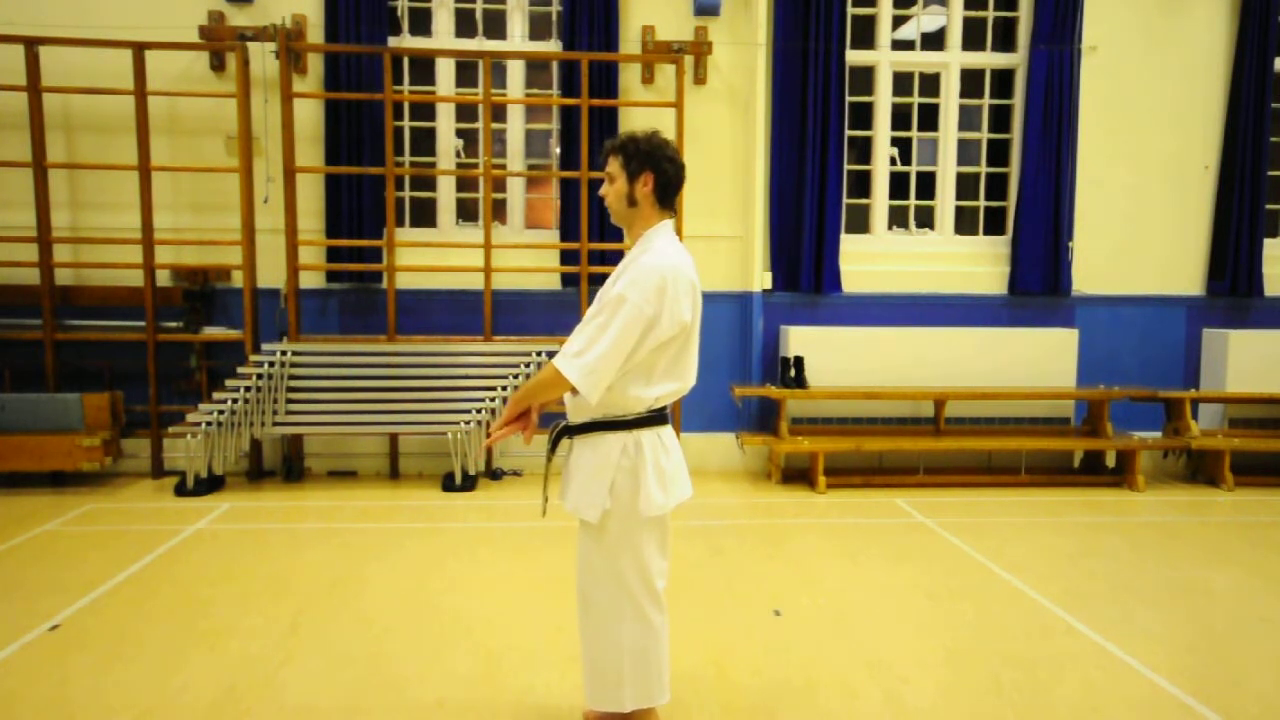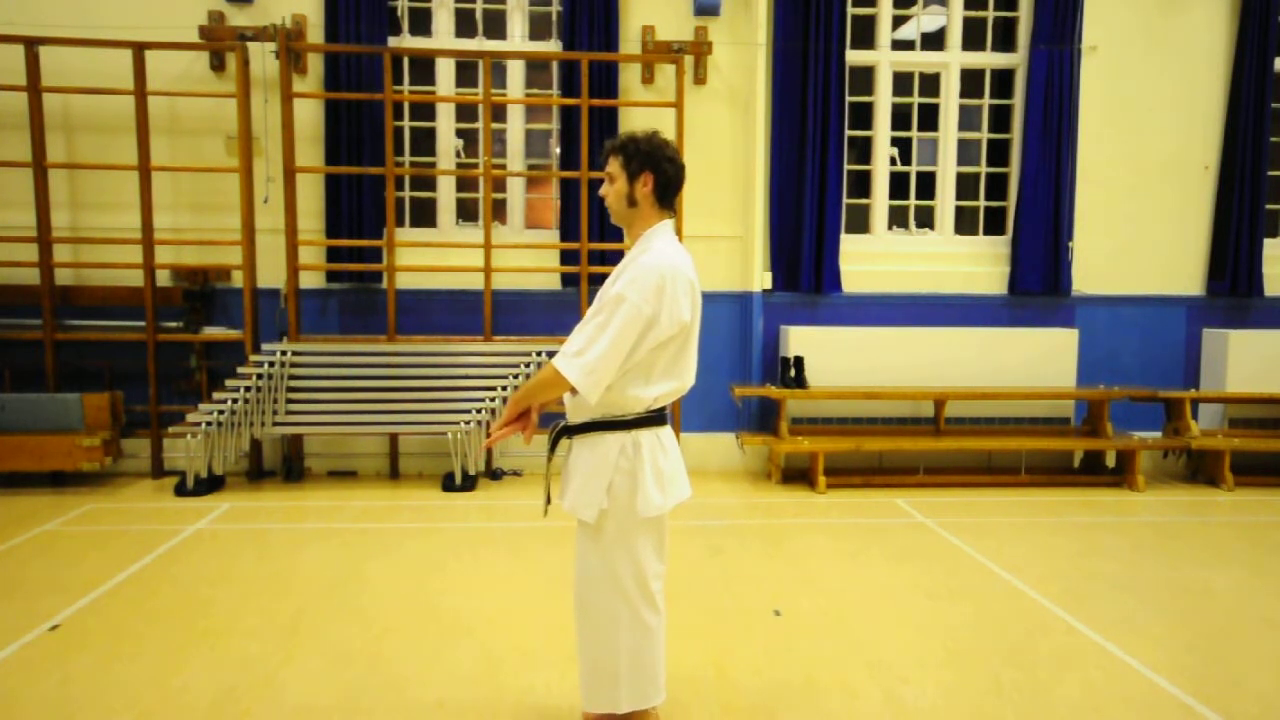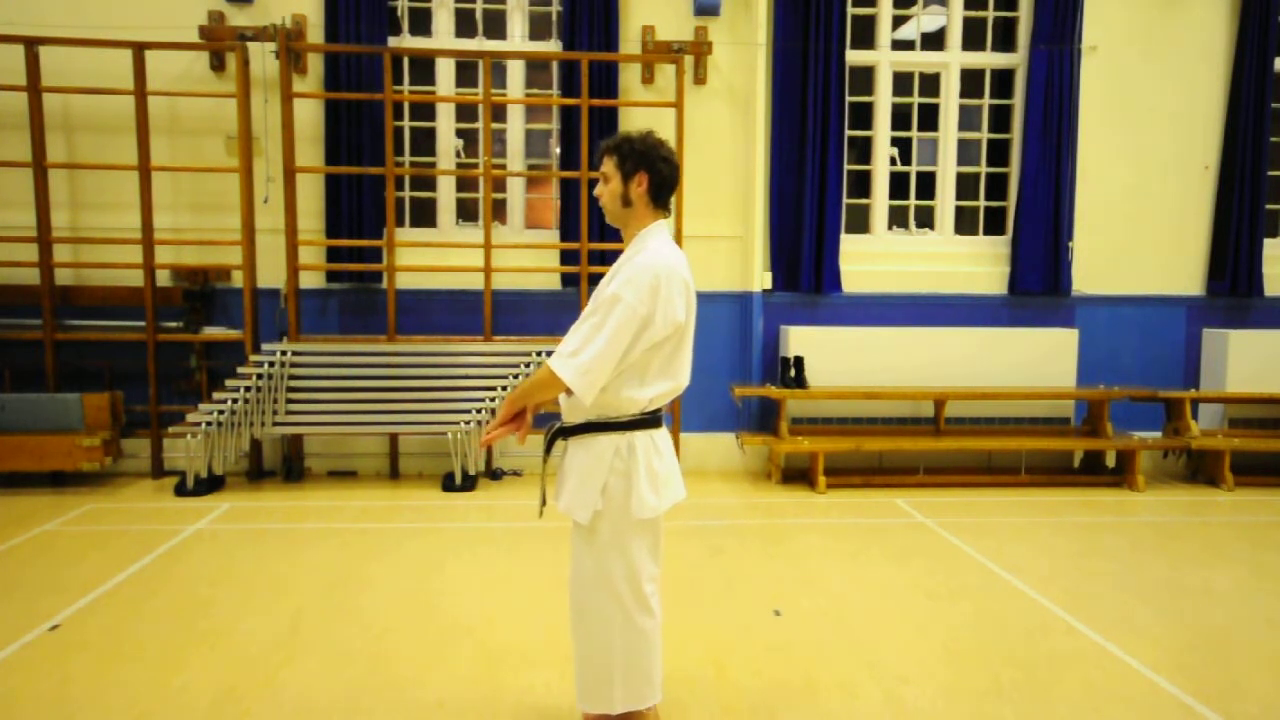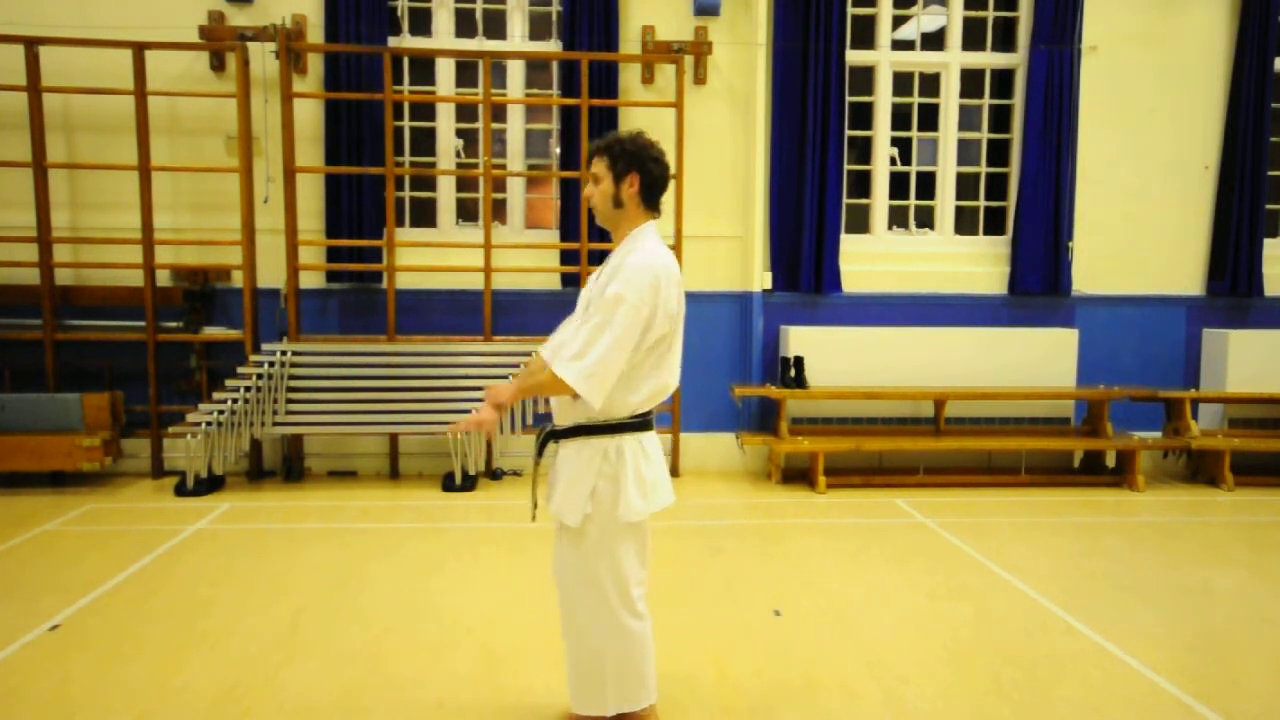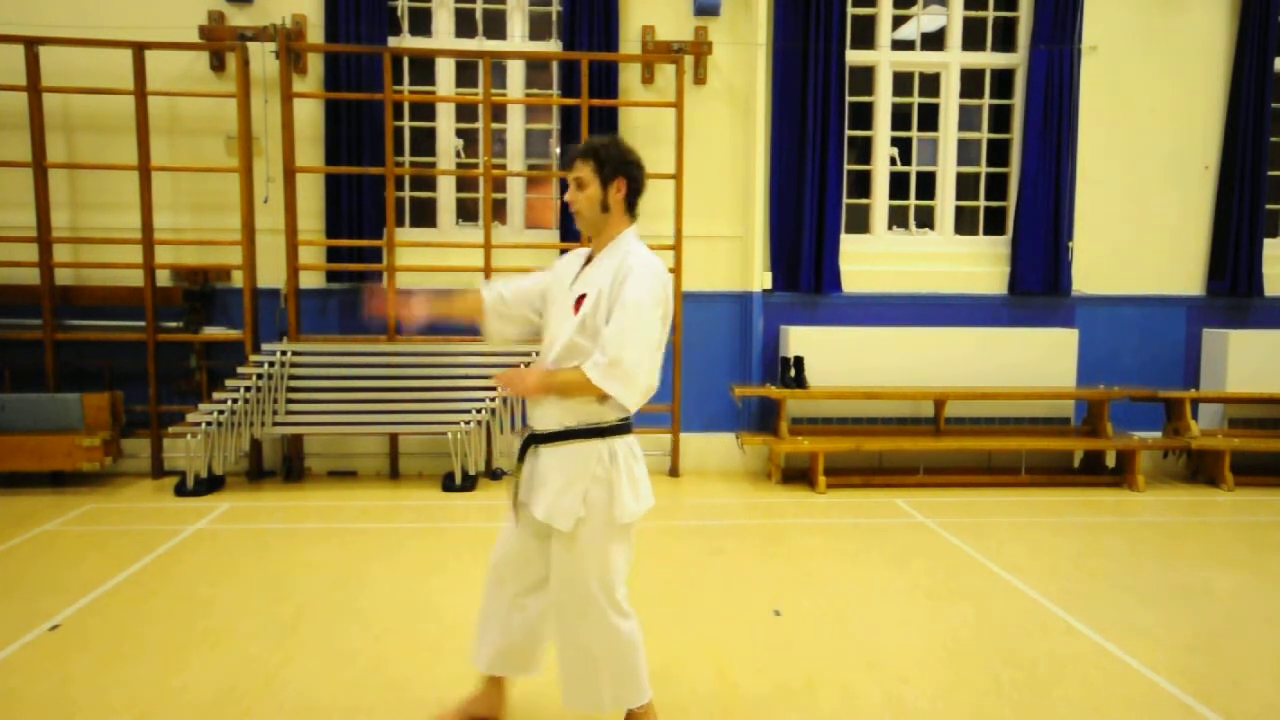
dt=0.2s
person 1, frame 1
left shoulder: (657, 266)
right shoulder: (650, 259)
left elbow: (585, 363)
right elbow: (596, 357)
left wrist: (520, 400)
right wrist: (536, 401)
left hip: (626, 454)
right hip: (621, 448)
left knee: (627, 590)
right knee: (618, 586)
person 1, frame 2
left shoulder: (656, 266)
right shoulder: (649, 259)
left elbow: (583, 364)
right elbow: (594, 357)
left wrist: (520, 400)
right wrist: (535, 402)
left hip: (624, 454)
right hip: (619, 449)
left knee: (623, 589)
right knee: (616, 585)
person 1, frame 3
left shoulder: (651, 267)
right shoulder: (644, 260)
left elbow: (579, 365)
right elbow: (588, 358)
left wrist: (514, 400)
right wrist: (530, 405)
left hip: (619, 456)
right hip: (613, 451)
left knee: (619, 592)
right knee: (611, 588)
person 1, frame 4
left shoulder: (646, 267)
right shoulder: (625, 261)
left elbow: (584, 373)
right elbow: (565, 345)
left wrist: (511, 390)
right wrist: (504, 400)
left hip: (610, 458)
right hip: (597, 454)
left knee: (608, 594)
right knee: (587, 586)
person 1, frame 5
left shoulder: (641, 271)
right shoulder: (575, 265)
left elbow: (615, 376)
right elbow: (504, 300)
left wrist: (537, 383)
right wrist: (430, 305)
left hip: (594, 463)
right hip: (555, 457)
left knee: (593, 598)
right knee: (514, 573)
